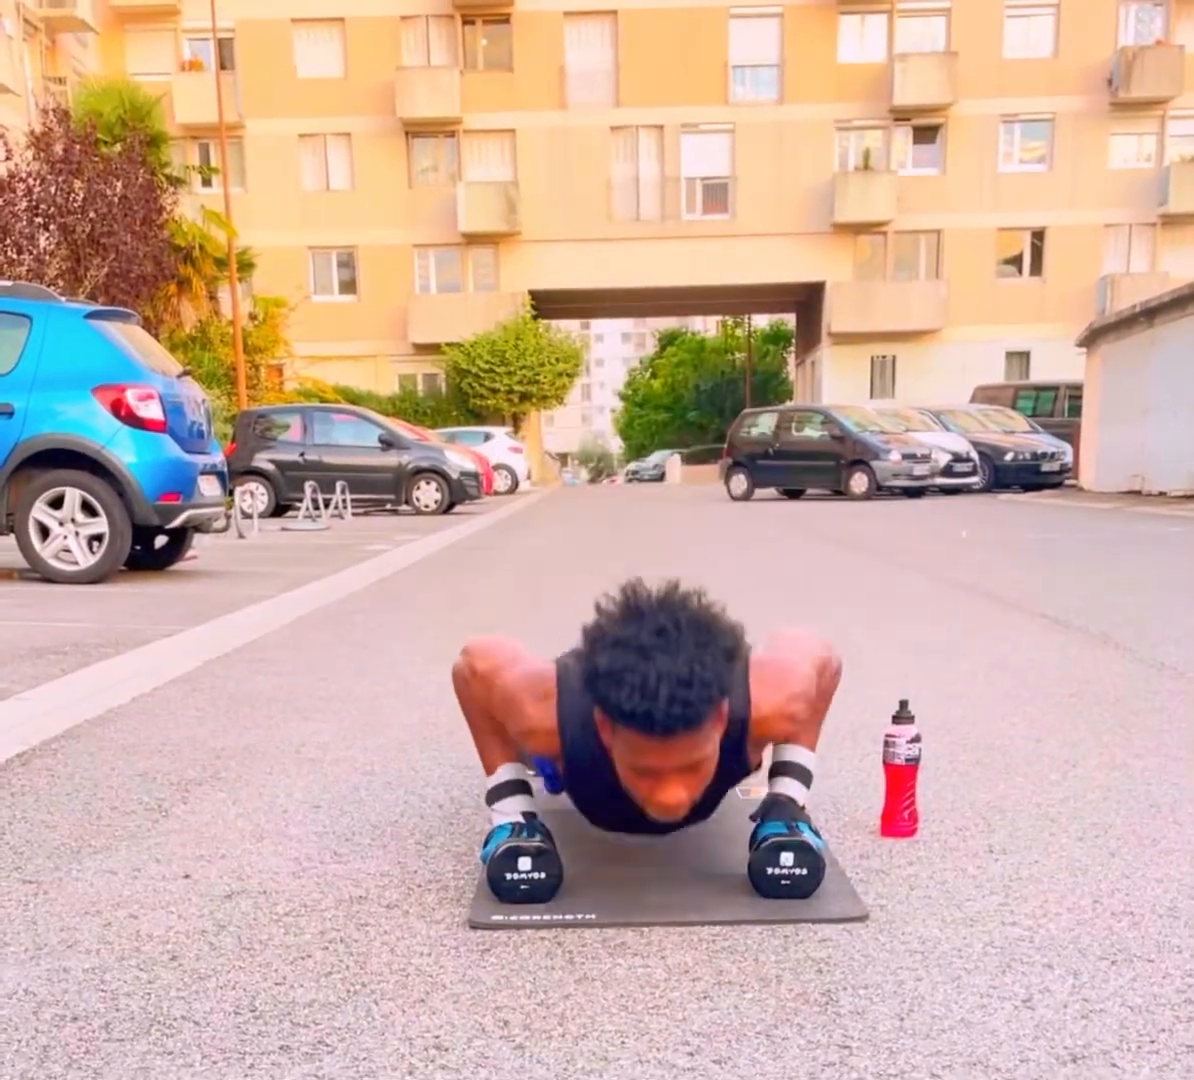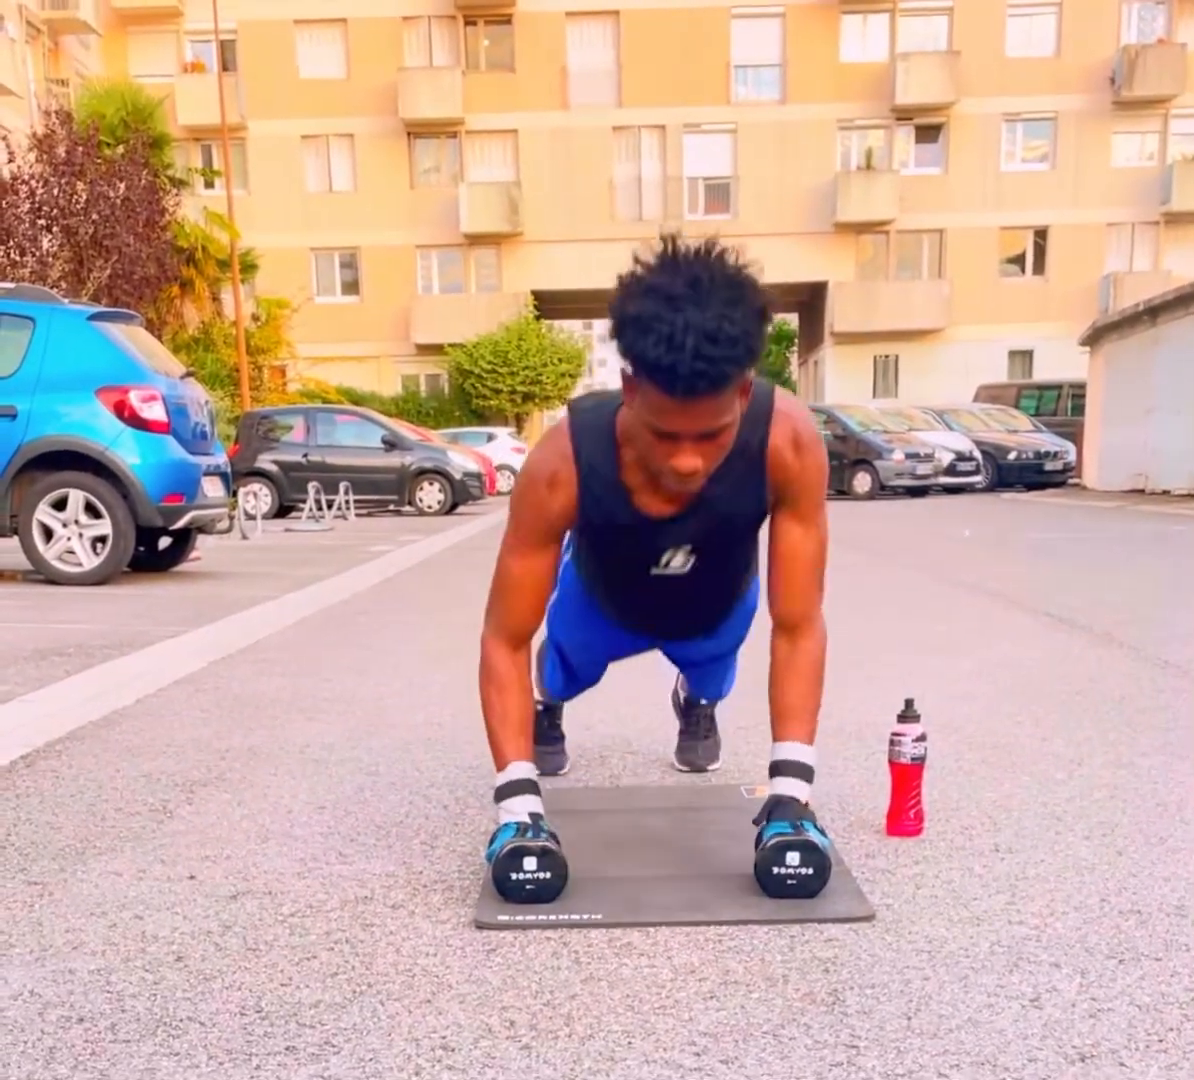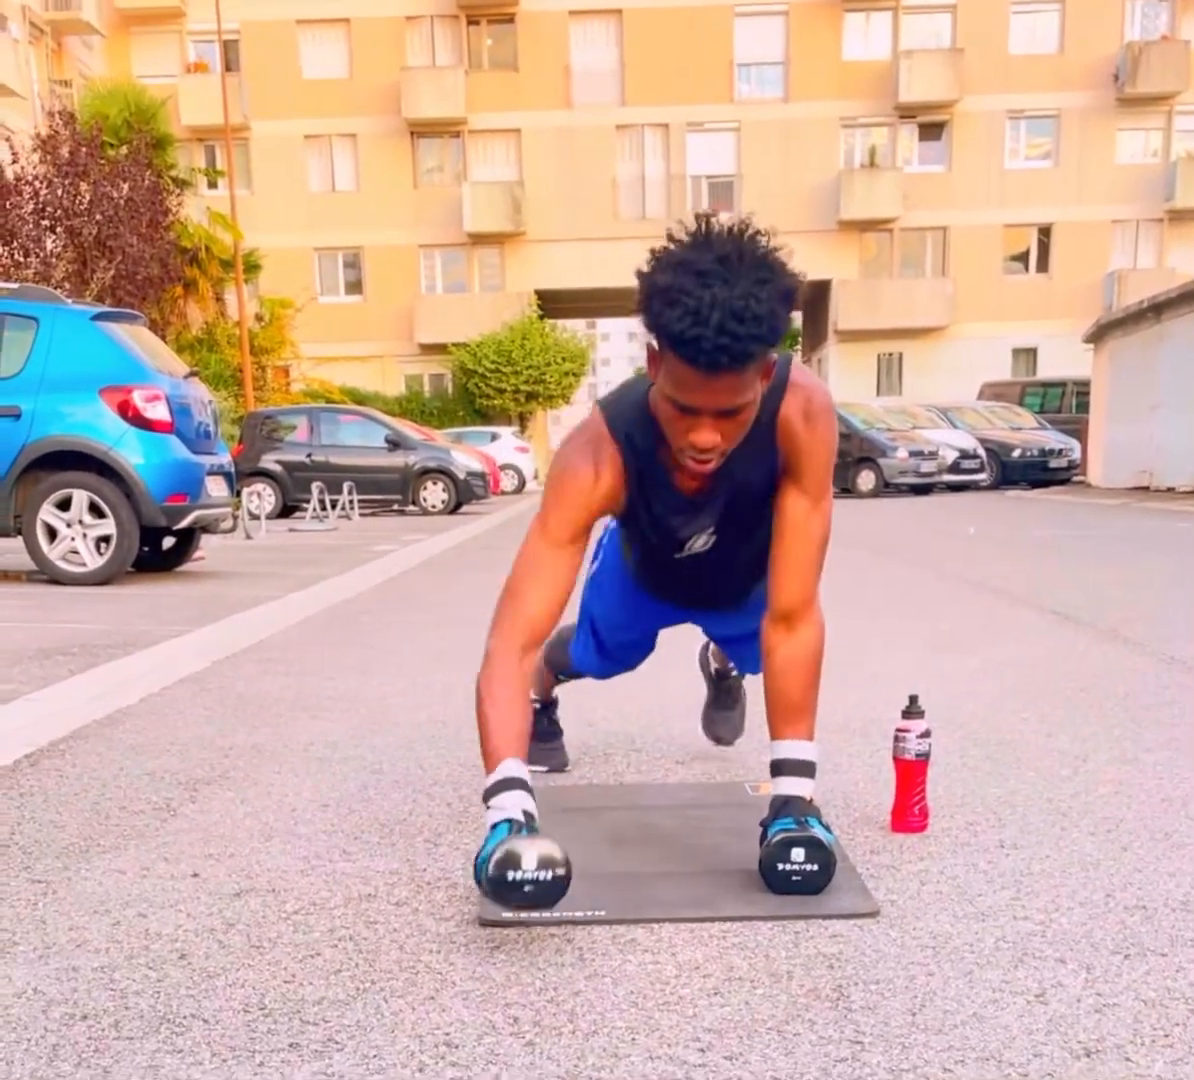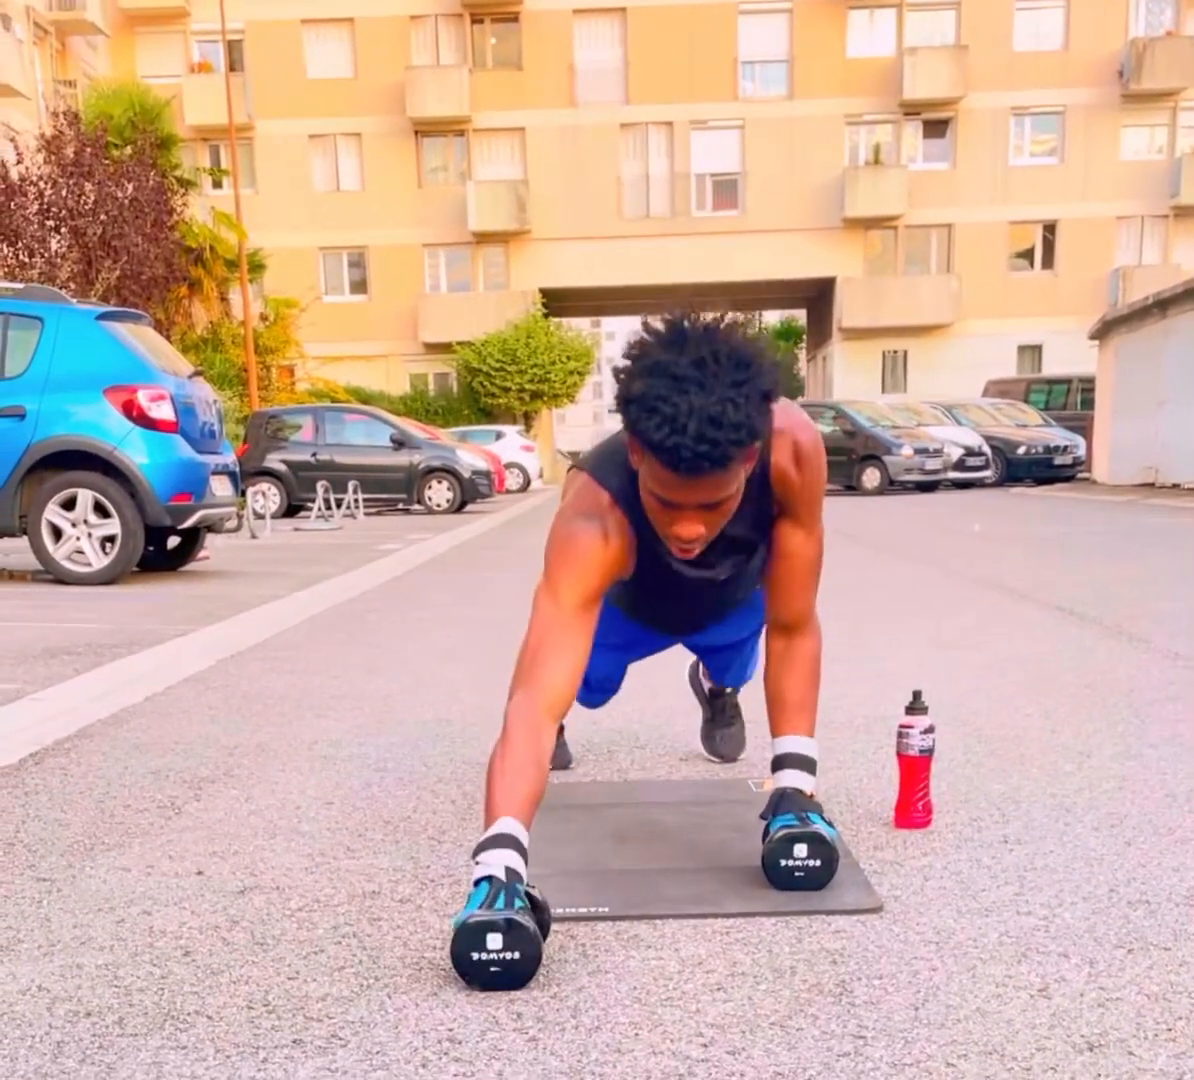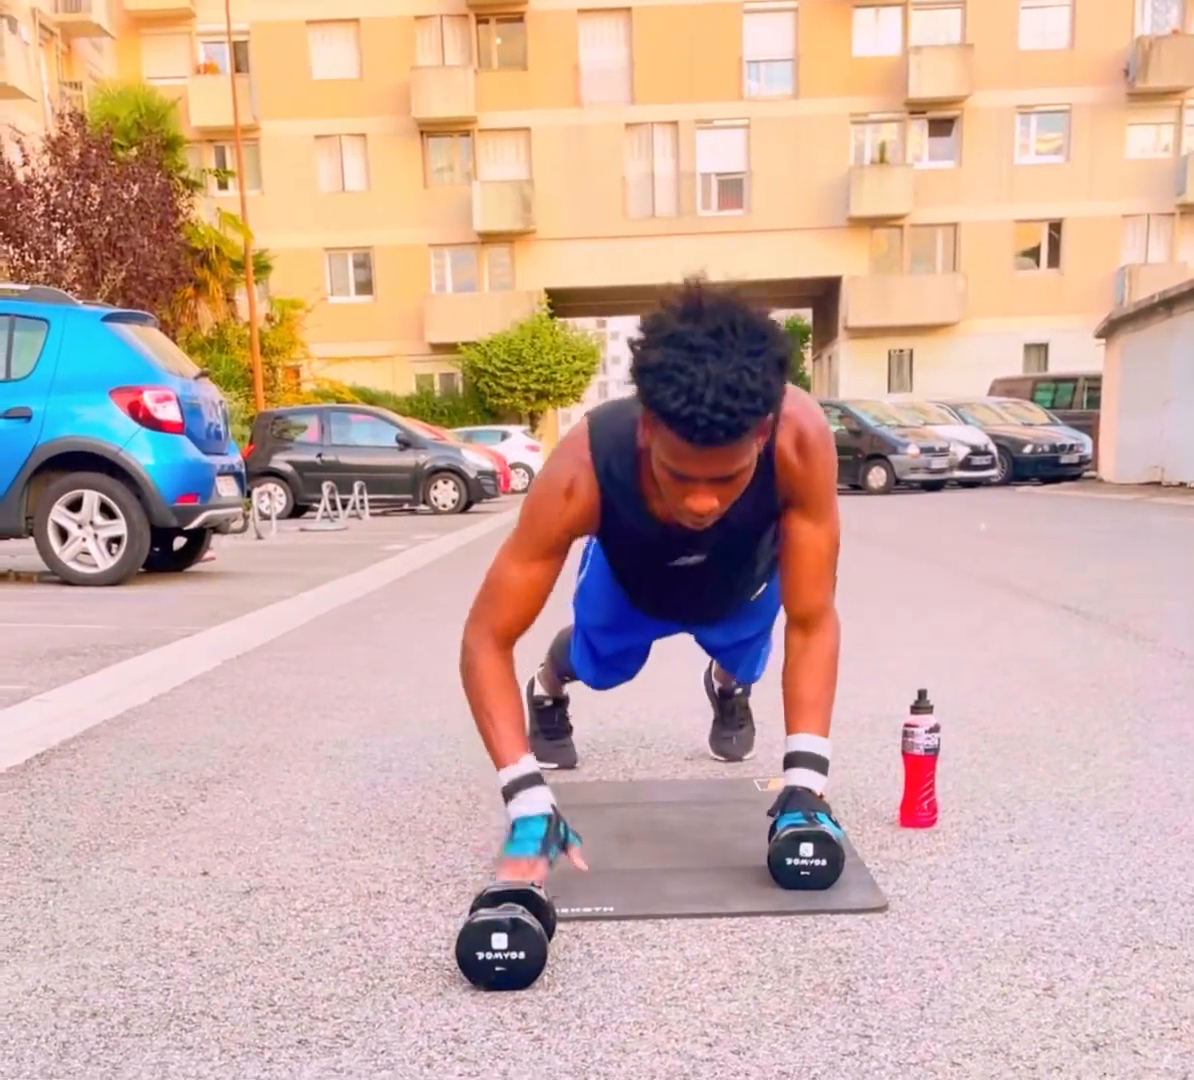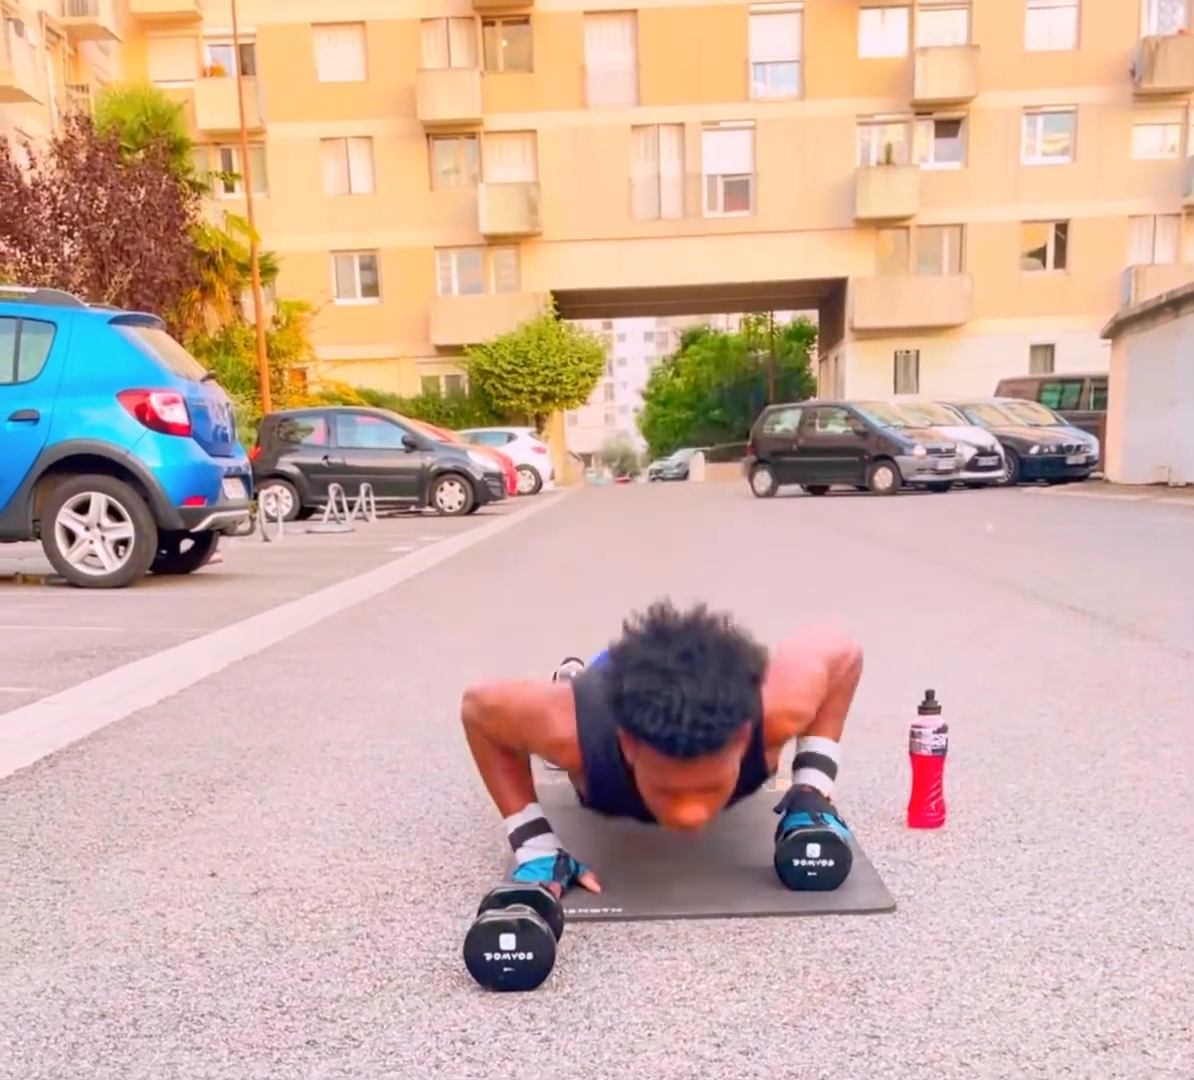
dt=0.4s
person 1, frame 1
left shoulder: (774, 703)
right shoulder: (543, 715)
left elbow: (824, 659)
right elbow: (472, 666)
left wrist: (789, 793)
right wrist: (508, 803)
person 1, frame 2
left shoulder: (788, 439)
right shoulder: (562, 463)
left elbow: (798, 625)
right elbow: (506, 637)
left wrist: (791, 783)
right wrist: (518, 795)
left hip: (717, 604)
right hip: (602, 600)
left knee: (710, 684)
right knee: (563, 678)
left ankle: (695, 702)
right ankle: (544, 708)
person 1, frame 3
left shoulder: (802, 412)
right shoulder: (600, 452)
left elbow: (792, 616)
right elbow: (511, 641)
left wrist: (794, 789)
right wrist: (509, 800)
left hip: (747, 574)
right hip: (644, 567)
left knee: (748, 650)
right knee: (598, 655)
left ankle: (722, 664)
right ankle: (542, 694)
person 1, frame 4
left shoulder: (792, 447)
right shoulder: (595, 518)
left elbow: (792, 627)
right elbow: (535, 706)
left wrist: (794, 784)
right wrist: (498, 865)
left hip: (736, 587)
right hip: (630, 599)
left knee: (733, 669)
left ankle: (714, 686)
person 1, frame 5
left shoulder: (799, 437)
right shoulder: (582, 472)
left elbow: (810, 622)
right elbow: (487, 638)
left wrist: (805, 780)
right wrist: (526, 797)
left hip: (743, 582)
right hip: (628, 582)
left knee: (742, 667)
right knee: (597, 667)
left ankle: (727, 684)
right ankle: (548, 686)
person 1, frame 6
left shoulder: (782, 702)
right shoulder: (571, 727)
left elbow: (846, 653)
right elbow: (477, 708)
left wrist: (813, 790)
right wrist: (533, 845)
